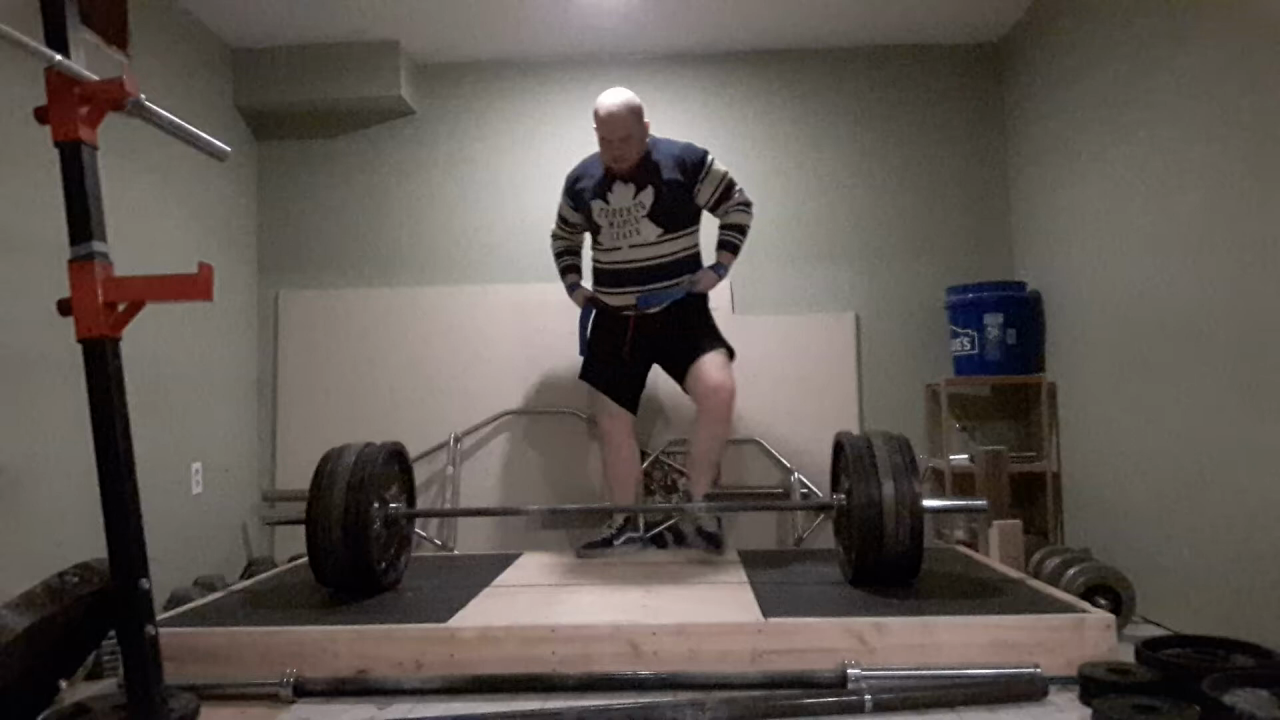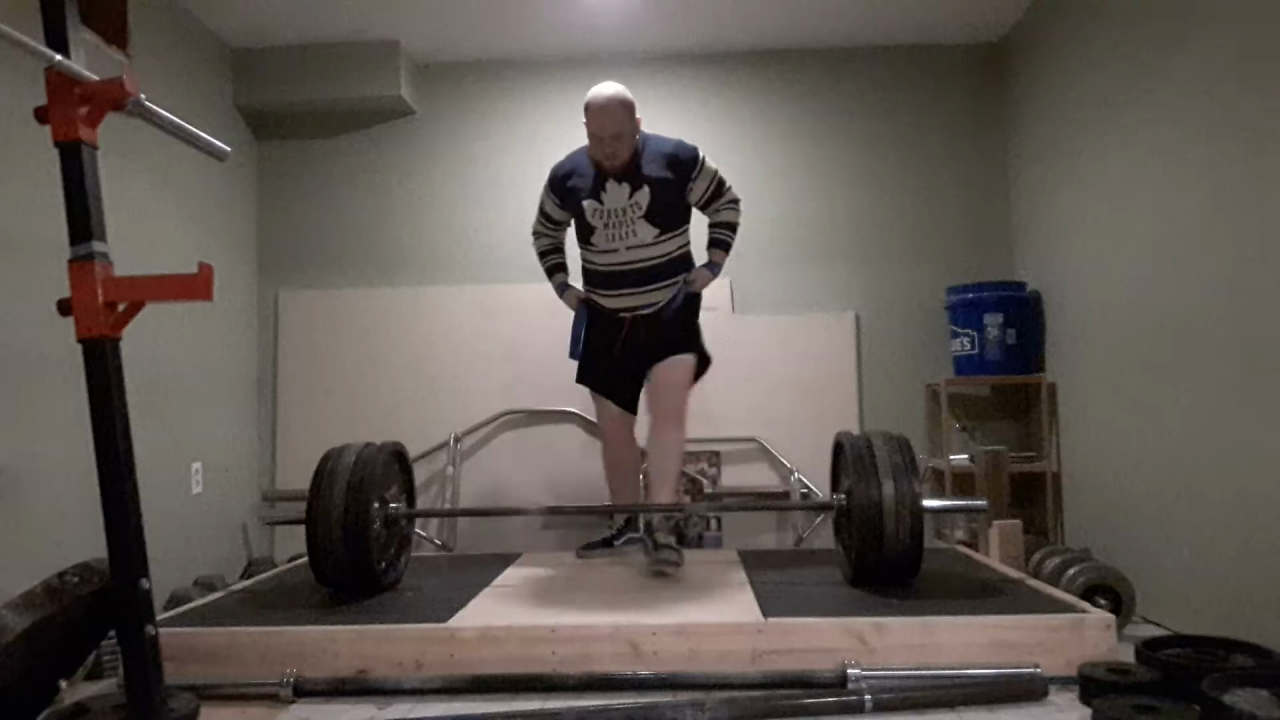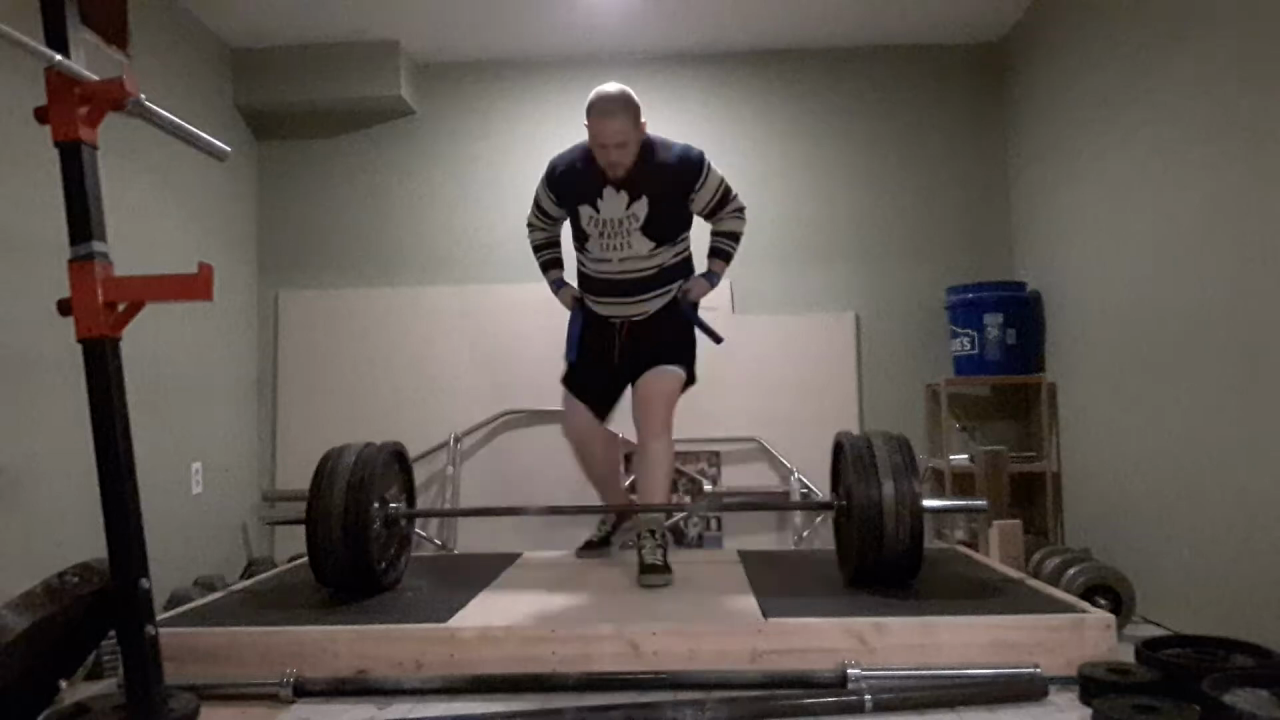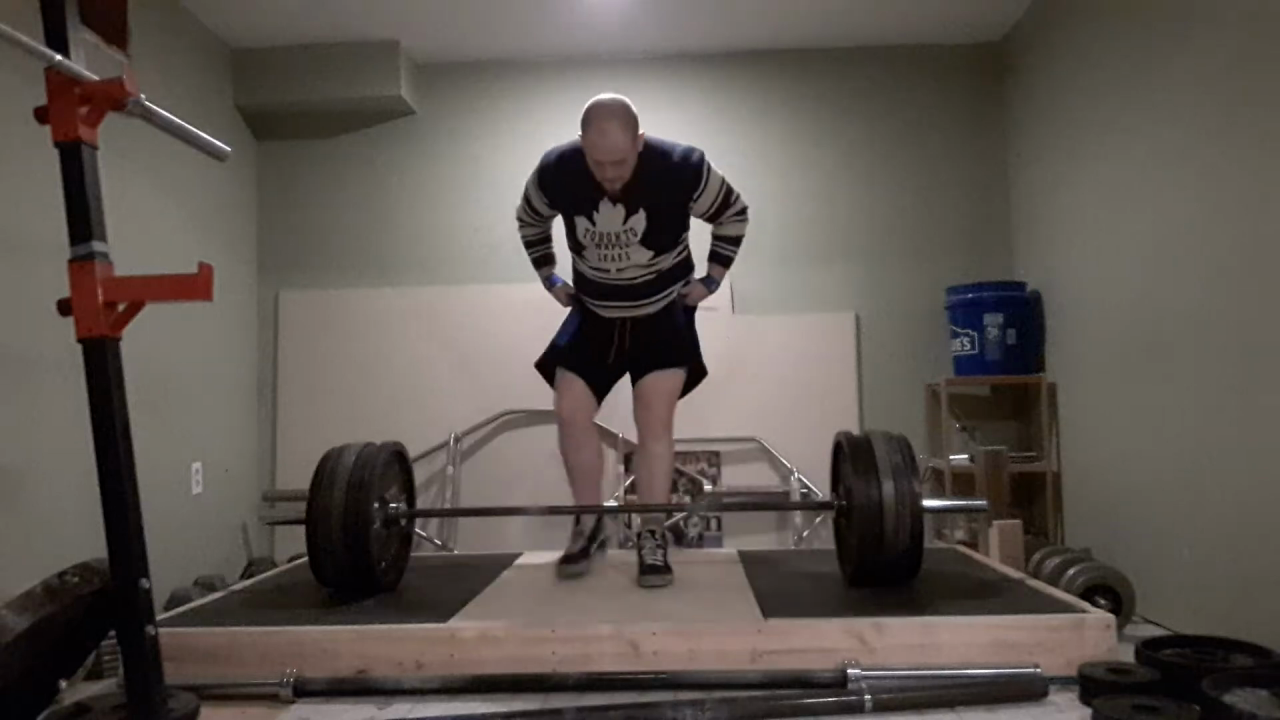
dt=0.2s
person 1, frame 1
left shoulder: (688, 162)
right shoulder: (580, 180)
left elbow: (738, 206)
right elbow: (563, 237)
left wrist: (720, 266)
right wrist: (572, 284)
left hip: (679, 310)
right hip: (613, 320)
left knee: (718, 391)
right knee: (614, 425)
left ankle: (700, 509)
right ankle: (626, 524)
person 1, frame 2
left shoulder: (679, 159)
right shoulder: (566, 175)
left elbow: (726, 205)
right elbow: (545, 233)
left wrist: (713, 263)
right wrist: (561, 284)
left hip: (669, 312)
right hip: (606, 320)
left knee: (667, 406)
right knee: (614, 427)
left ankle: (661, 527)
right ankle: (627, 522)
person 1, frame 3
left shoulder: (682, 164)
right shoulder: (563, 172)
left elbow: (731, 212)
right elbow: (540, 227)
left wrist: (713, 272)
right wrist: (557, 282)
left hip: (664, 316)
right hip: (597, 320)
left knee: (653, 420)
right knee: (581, 425)
left ankle: (652, 537)
right ankle: (620, 512)
person 1, frame 4
left shoulder: (683, 167)
right shoulder: (556, 170)
left elbow: (734, 214)
right elbow: (530, 220)
left wrist: (712, 277)
right wrist: (549, 278)
left hip: (663, 316)
right hip: (593, 316)
left knee: (654, 422)
right knee: (571, 412)
left ankle: (652, 539)
right ankle: (589, 520)
